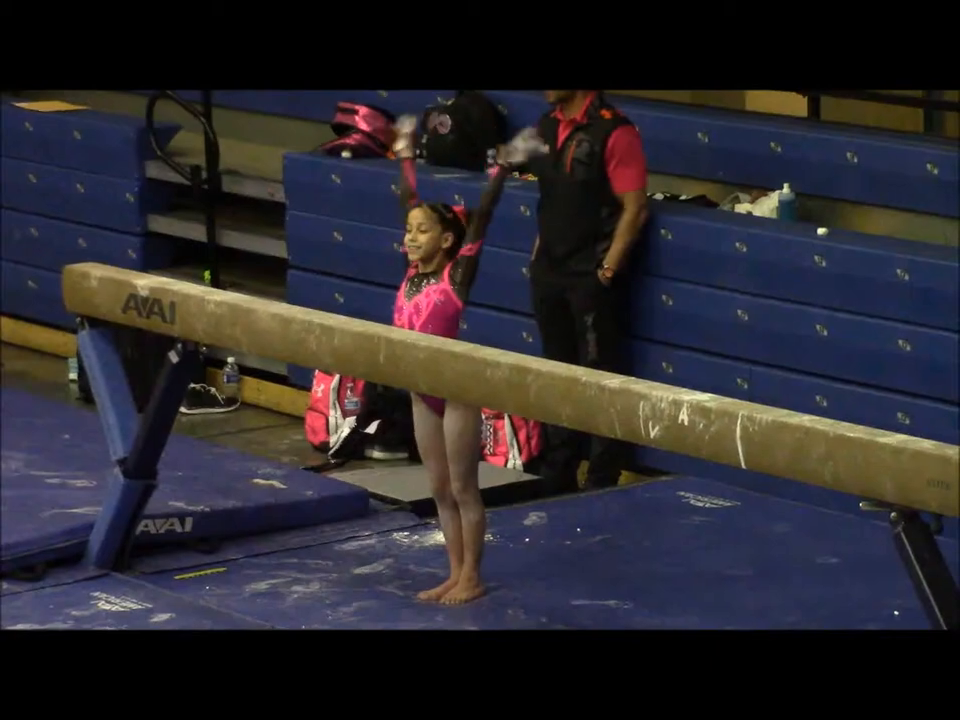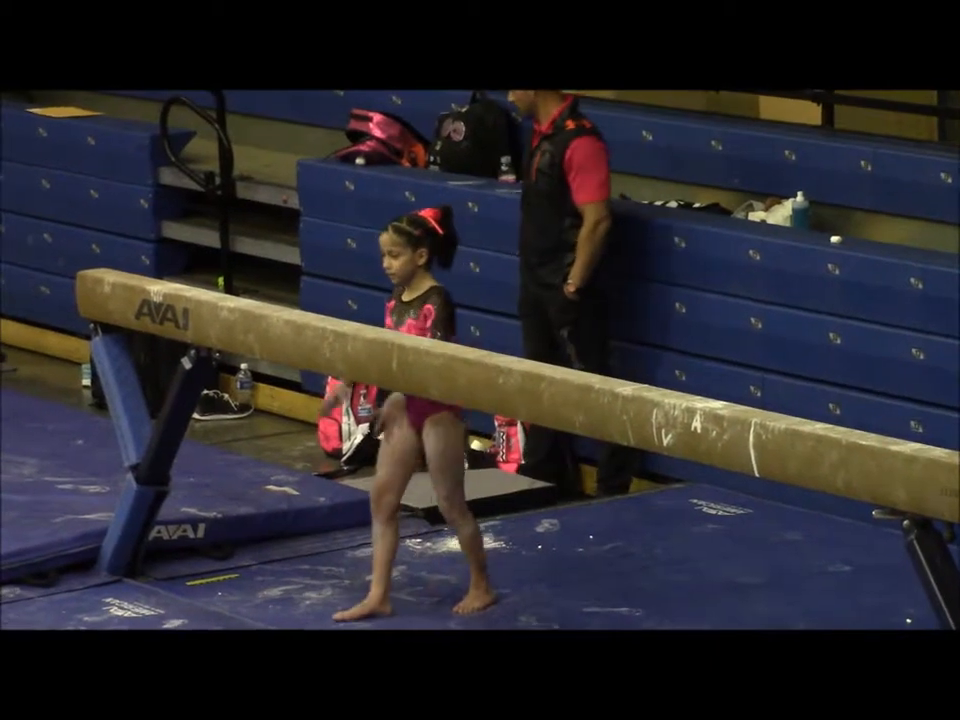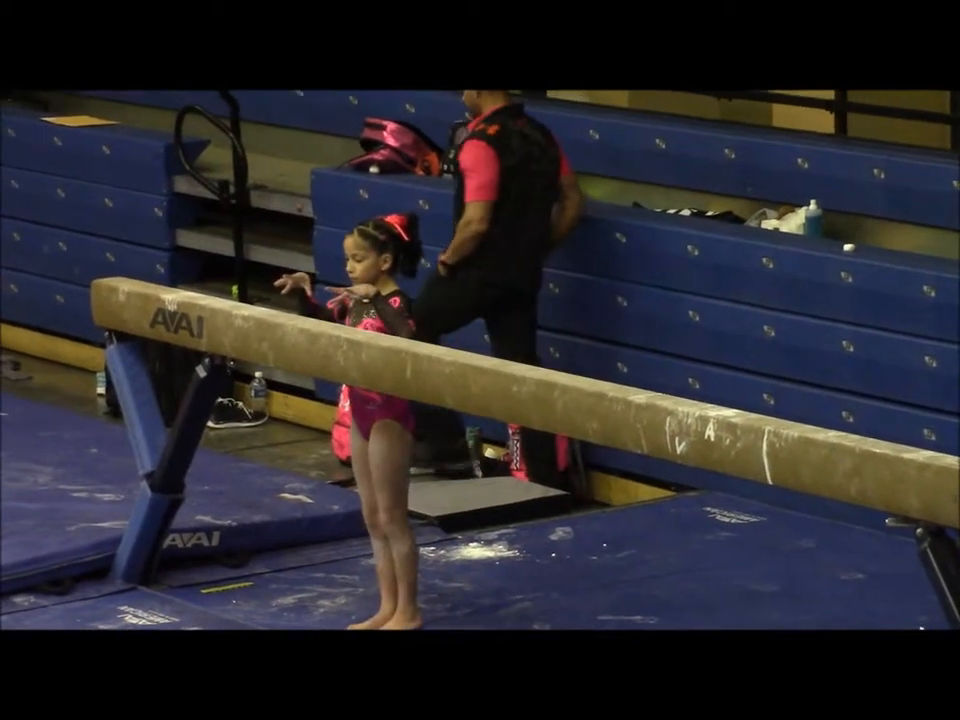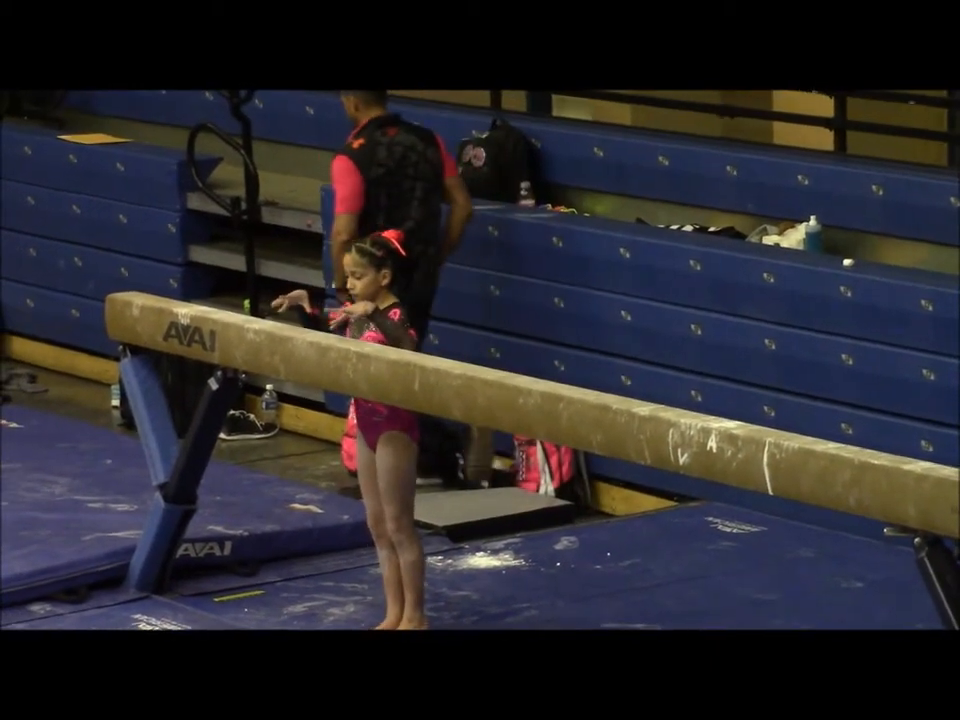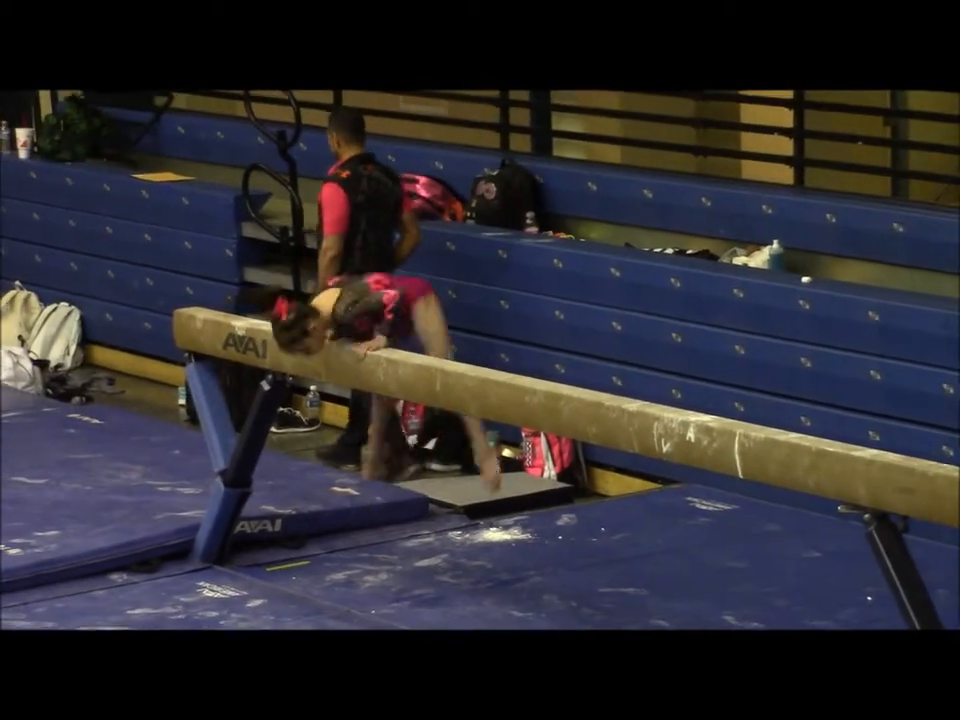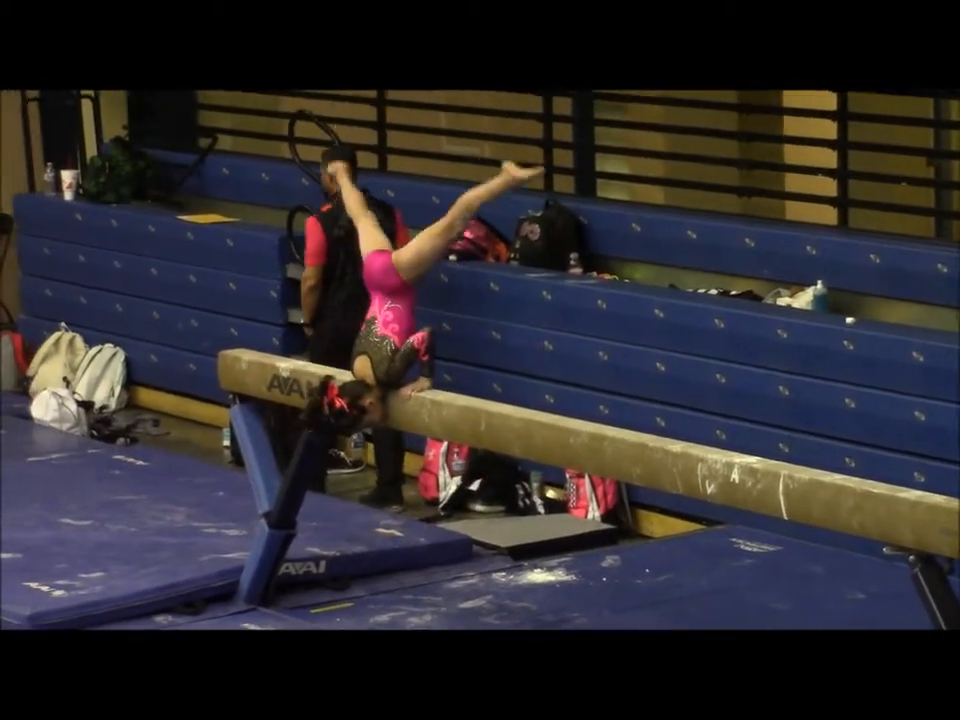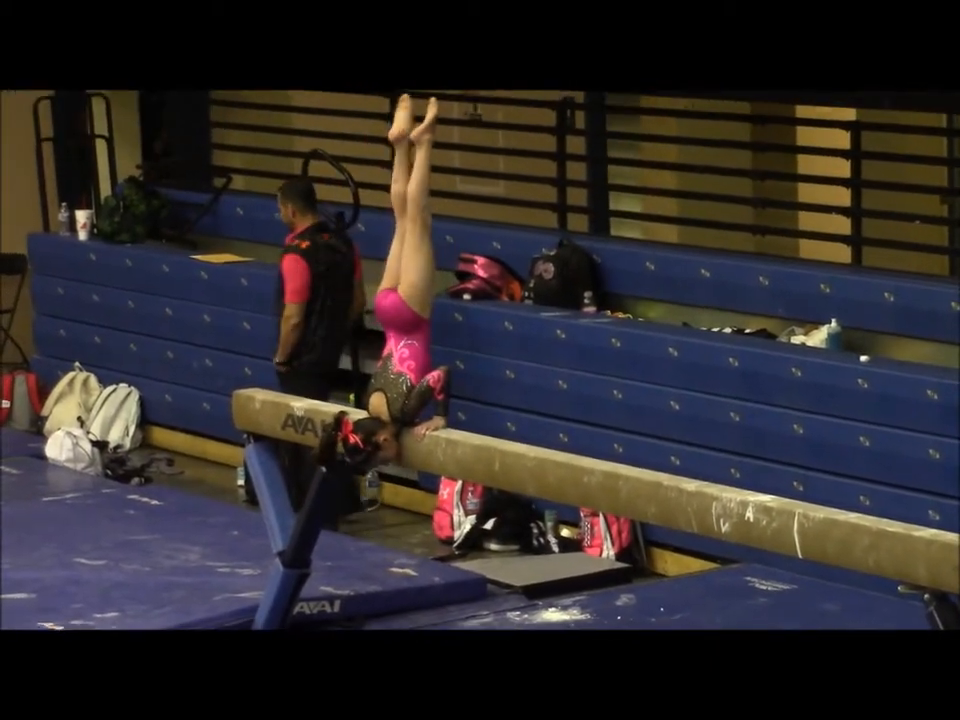
dt=0.7s
person 1, frame 1
left shoulder: (454, 273)
right shoulder: (412, 273)
left elbow: (480, 223)
right elbow: (411, 200)
left wrist: (499, 169)
right wrist: (406, 155)
right hip: (422, 392)
left knee: (463, 489)
right knee: (441, 489)
left ankle: (470, 577)
right ankle: (456, 573)
person 1, frame 2
left shoulder: (436, 302)
right shoulder: (396, 300)
left wrist: (399, 397)
left hip: (438, 409)
right hip: (407, 406)
left knee: (451, 505)
right knee: (381, 499)
left ankle: (481, 585)
right ankle: (378, 595)
person 1, frame 3
left shoulder: (394, 303)
right shoulder: (354, 299)
left elbow: (408, 339)
right elbow: (319, 319)
left wrist: (376, 298)
right wrist: (303, 291)
left hip: (389, 416)
right hip: (361, 414)
left knee: (392, 518)
right knee: (372, 518)
left ankle: (408, 611)
right ankle: (387, 608)
person 1, frame 4
left shoulder: (395, 314)
right shoulder: (356, 312)
left elbow: (410, 348)
right elbow: (319, 331)
left wrist: (374, 314)
right wrist: (304, 305)
left hip: (394, 427)
right hip: (366, 425)
left knee: (399, 527)
right knee: (378, 527)
left ankle: (414, 617)
right ankle: (394, 616)
person 1, frame 5
left shoulder: (343, 312)
right shoulder: (315, 310)
left elbow: (395, 299)
left wrist: (381, 339)
left hip: (417, 299)
right hip: (397, 307)
person 1, frame 6
left shoulder: (380, 373)
right shoulder: (364, 369)
left elbow: (425, 338)
left wrist: (423, 379)
left hip: (389, 276)
right hip: (380, 278)
left knee: (450, 225)
right knee: (365, 221)
right ankle: (341, 174)
person 1, frame 7
left shoulder: (393, 410)
right shoulder: (381, 408)
left elbow: (439, 377)
left hip: (404, 316)
right hip: (395, 312)
left knee: (414, 220)
right knee: (407, 217)
left ankle: (419, 140)
right ankle: (404, 140)
person 2, frame 1
left shoulder: (613, 130)
right shoulder: (547, 125)
left elbow: (635, 208)
left wrist: (607, 270)
right wrist: (538, 253)
left hip: (591, 275)
right hip: (549, 270)
left ankle: (601, 482)
right ankle: (556, 476)
person 2, frame 2
left shoulder: (579, 140)
right shoulder: (541, 132)
left elbow: (596, 221)
left wrist: (574, 284)
left hip: (567, 287)
right hip: (535, 278)
left ankle: (613, 489)
right ankle: (544, 473)
person 2, frame 3
left shoulder: (481, 142)
right shoulder: (540, 134)
left elbow: (475, 222)
right elbow: (573, 203)
left wrist: (448, 258)
left hip: (477, 272)
right hip: (523, 273)
left knee: (411, 341)
left ankle: (443, 439)
right ankle: (546, 478)
person 2, frame 4
left shoulder: (351, 156)
right shoulder: (427, 140)
left elbow: (344, 234)
right elbow: (462, 205)
left wrist: (341, 283)
right wrist: (439, 255)
right hip: (421, 273)
person 2, frame 5
left shoulder: (337, 185)
right shoulder: (388, 177)
left elbow: (331, 250)
right elbow: (411, 234)
left wrist: (321, 293)
right ankle: (349, 445)
person 2, frame 6
left shoulder: (322, 219)
right shoulder: (387, 213)
left elbow: (311, 281)
left wrist: (307, 320)
left hip: (333, 324)
right ankle: (390, 484)
person 2, frame 7
left shoulder: (297, 254)
right shoulder: (343, 244)
left elbow: (293, 317)
right elbow: (357, 301)
left wrist: (280, 357)
left hip: (303, 356)
right hip: (329, 350)
right ankle: (300, 500)
